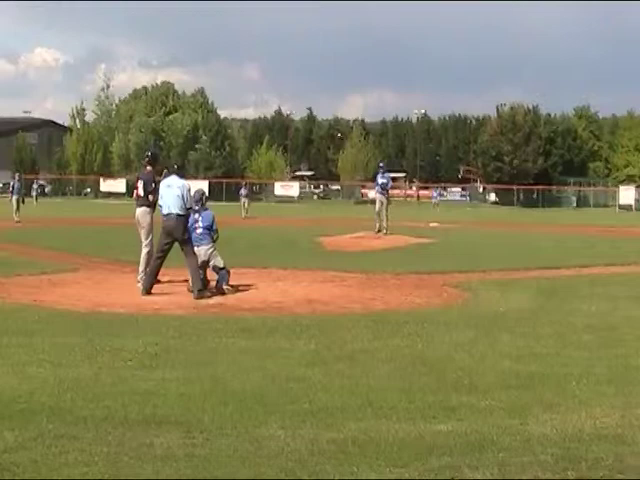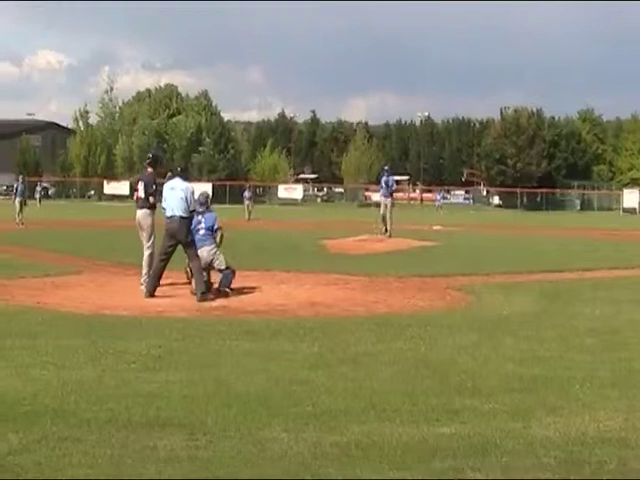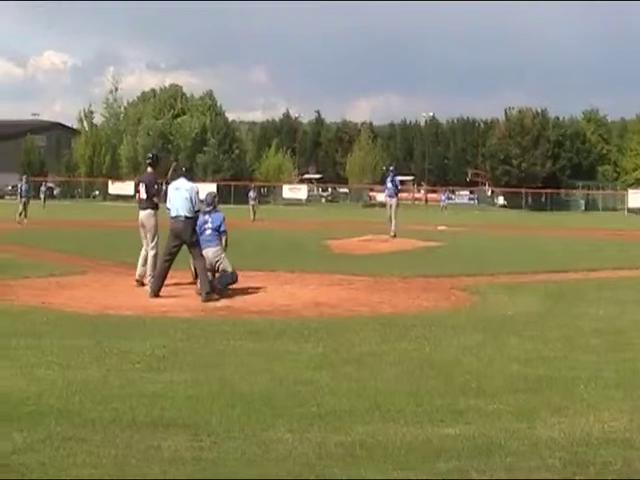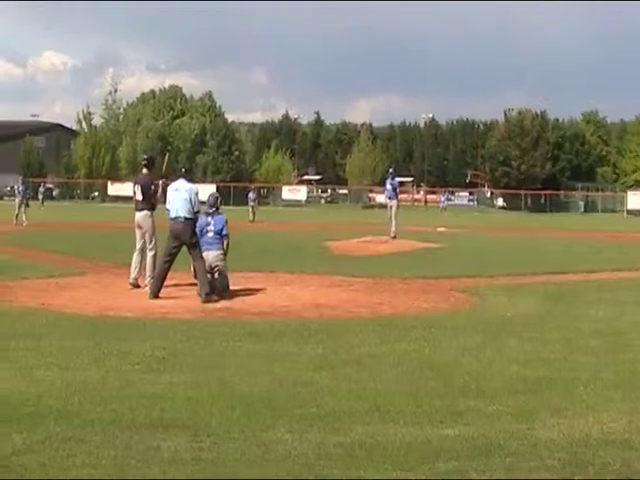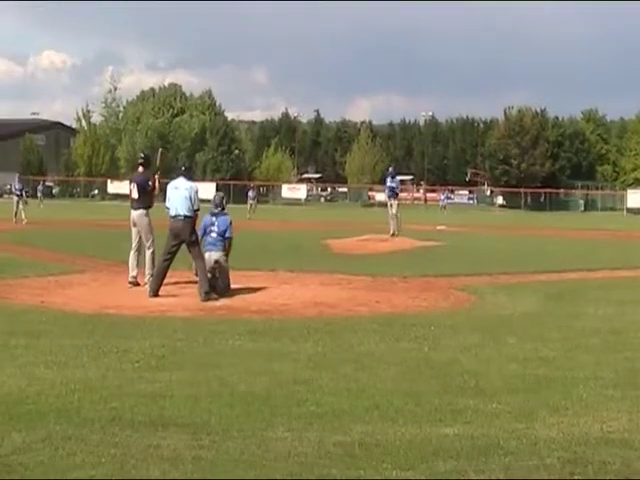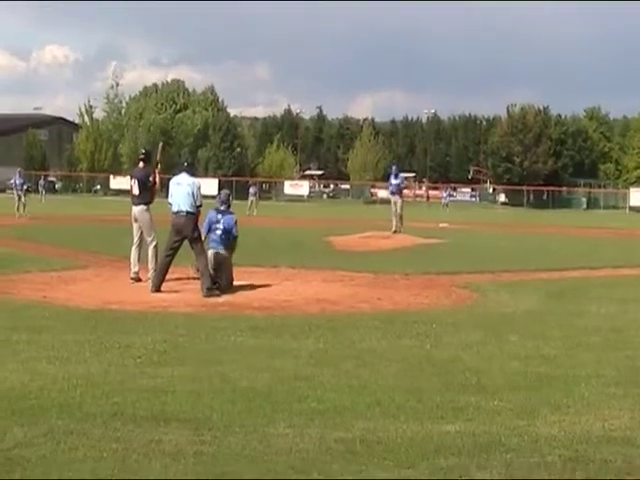
dt=0.2s
person 1, frame 1
left shoulder: (163, 183)
right shoulder: (184, 184)
left elbow: (160, 204)
right elbow: (188, 208)
left wrist: (167, 216)
right wrist: (187, 221)
left hip: (166, 221)
right hip: (179, 221)
left knee: (159, 255)
right knee: (190, 255)
left ankle: (146, 287)
right ankle: (198, 290)
person 1, frame 2
left shoulder: (166, 186)
right shoulder: (187, 187)
left elbow: (164, 207)
right elbow: (192, 210)
left wrist: (170, 217)
right wrist: (189, 224)
left hip: (169, 223)
right hip: (183, 223)
left knee: (162, 257)
right knee: (193, 258)
left ankle: (149, 290)
right ankle: (201, 292)
person 1, frame 3
left shoulder: (171, 186)
right shoulder: (192, 187)
left elbow: (169, 207)
right elbow: (196, 210)
left wrist: (174, 218)
right wrist: (193, 224)
left hip: (174, 224)
right hip: (187, 224)
left knee: (167, 258)
right knee: (198, 258)
left ankle: (154, 290)
right ankle: (206, 292)
person 1, frame 4
left shoulder: (170, 187)
right shoulder: (191, 188)
left elbow: (168, 208)
right elbow: (196, 211)
left wrist: (174, 220)
right wrist: (193, 225)
left hip: (174, 225)
right hip: (187, 225)
left knee: (166, 259)
right knee: (198, 259)
left ankle: (153, 291)
right ankle: (205, 294)
person 1, frame 5
left shoulder: (170, 185)
right shoulder: (191, 186)
left elbow: (168, 206)
right elbow: (195, 210)
left wrist: (174, 218)
left hip: (173, 223)
right hip: (187, 223)
left knee: (166, 257)
right knee: (198, 257)
left ankle: (153, 289)
right ankle: (205, 292)
person 1, frame 6
left shoulder: (173, 181)
right shoulder: (194, 182)
left elbow: (170, 202)
right elbow: (198, 205)
left wrist: (176, 214)
left hip: (176, 219)
right hip: (189, 219)
left knee: (168, 253)
right knee: (200, 254)
left ankle: (155, 285)
right ankle: (207, 288)
person 2, frame 1
left shoulder: (139, 175)
right shoulder: (151, 176)
left elbow: (134, 195)
right elbow: (151, 198)
right wrist: (157, 195)
left hip: (138, 210)
right hip: (146, 211)
left knee: (146, 244)
right knee: (147, 245)
left ankle: (148, 274)
right ankle: (142, 278)
person 2, frame 2
left shoulder: (140, 177)
right shoulder: (152, 178)
left elbow: (135, 197)
right elbow: (152, 200)
right wrist: (158, 195)
left hip: (138, 212)
right hip: (147, 213)
left knee: (146, 246)
right knee: (149, 247)
left ankle: (145, 277)
right ankle: (146, 280)
person 2, frame 3
left shoulder: (141, 178)
right shoulder: (153, 178)
left elbow: (137, 197)
right elbow: (156, 199)
right wrist: (162, 192)
left hip: (141, 213)
right hip: (150, 213)
left knee: (145, 246)
right knee: (152, 247)
left ankle: (139, 276)
right ankle: (150, 280)
person 2, frame 4
left shoulder: (137, 179)
right shoulder: (149, 179)
left elbow: (135, 197)
right elbow: (155, 198)
right wrist: (160, 187)
left hip: (137, 214)
right hip: (146, 214)
left knee: (139, 248)
right knee: (151, 249)
left ankle: (133, 279)
right ankle: (149, 281)
person 2, frame 5
left shoulder: (133, 177)
right shoulder: (146, 176)
left elbow: (131, 195)
right elbow: (155, 192)
right wrist: (156, 180)
left hip: (133, 212)
right hip: (142, 212)
left knee: (135, 247)
right knee: (149, 247)
left ankle: (132, 278)
right ankle: (149, 278)
person 2, frame 6
left shoulder: (133, 173)
right shoulder: (147, 172)
left elbow: (132, 191)
right elbow: (156, 186)
right wrist: (157, 173)
left hip: (134, 208)
right hip: (143, 208)
left knee: (136, 242)
right knee: (152, 242)
left ankle: (134, 273)
right ankle: (152, 273)
